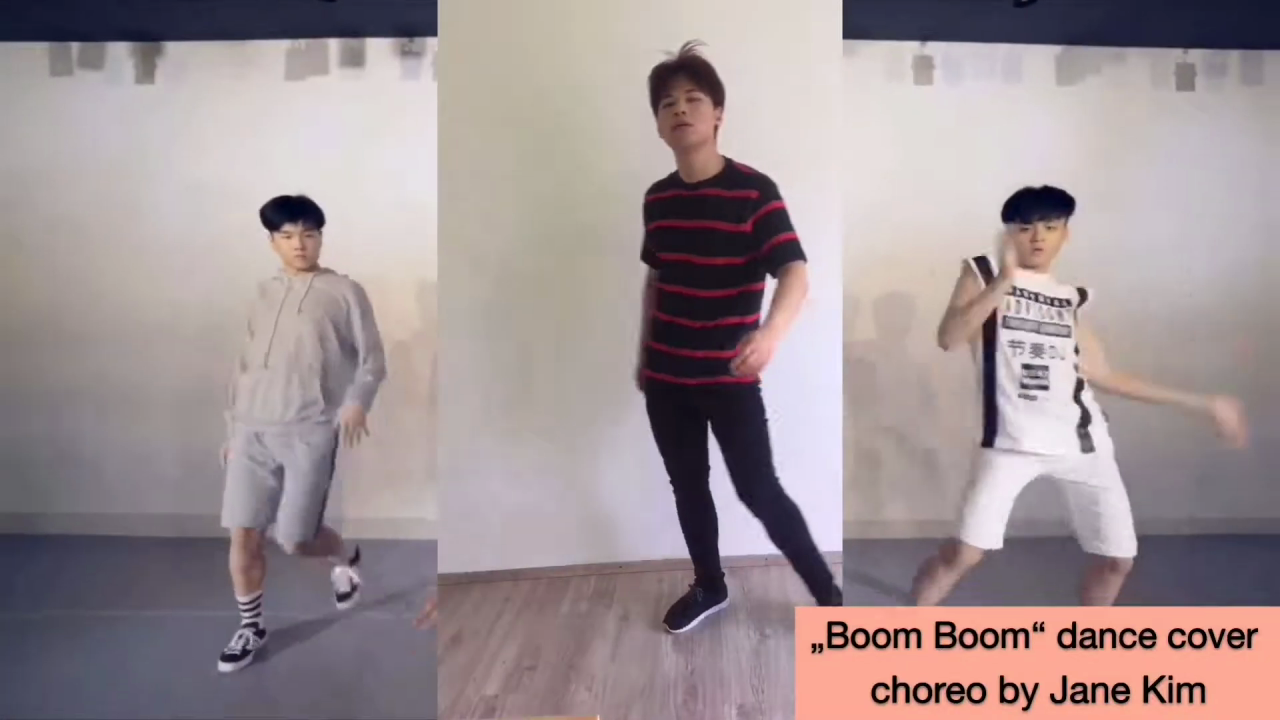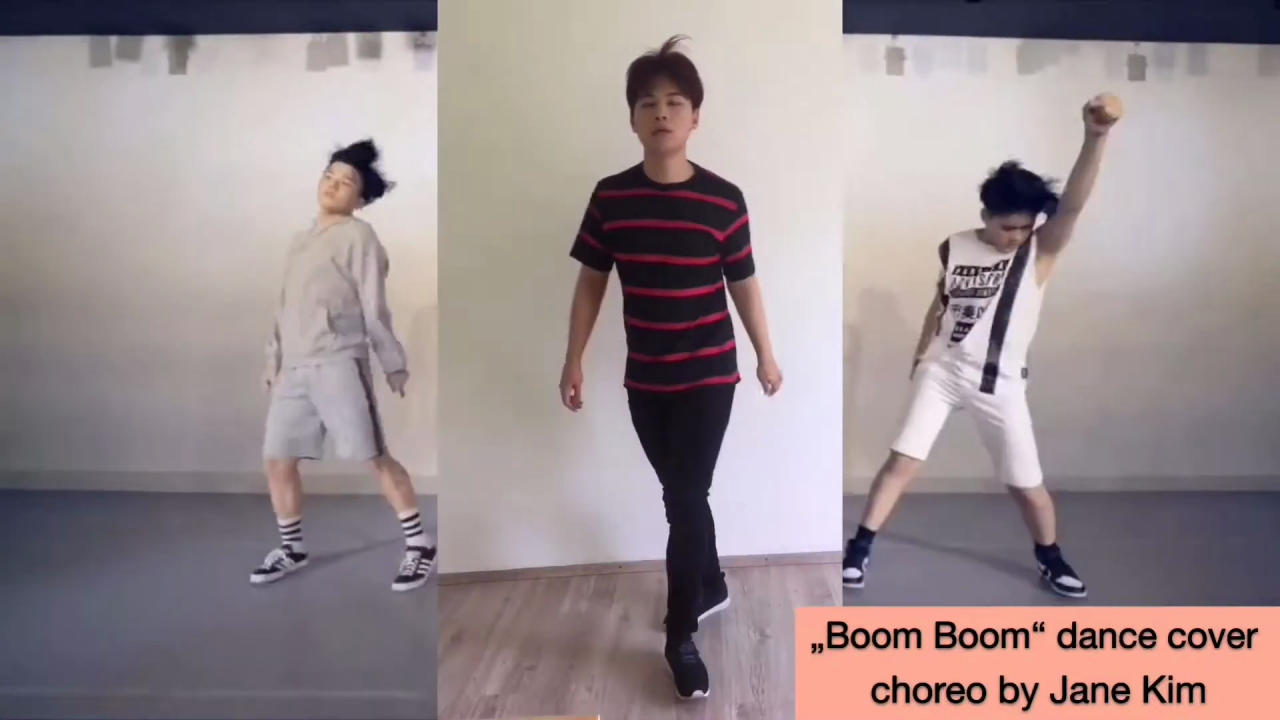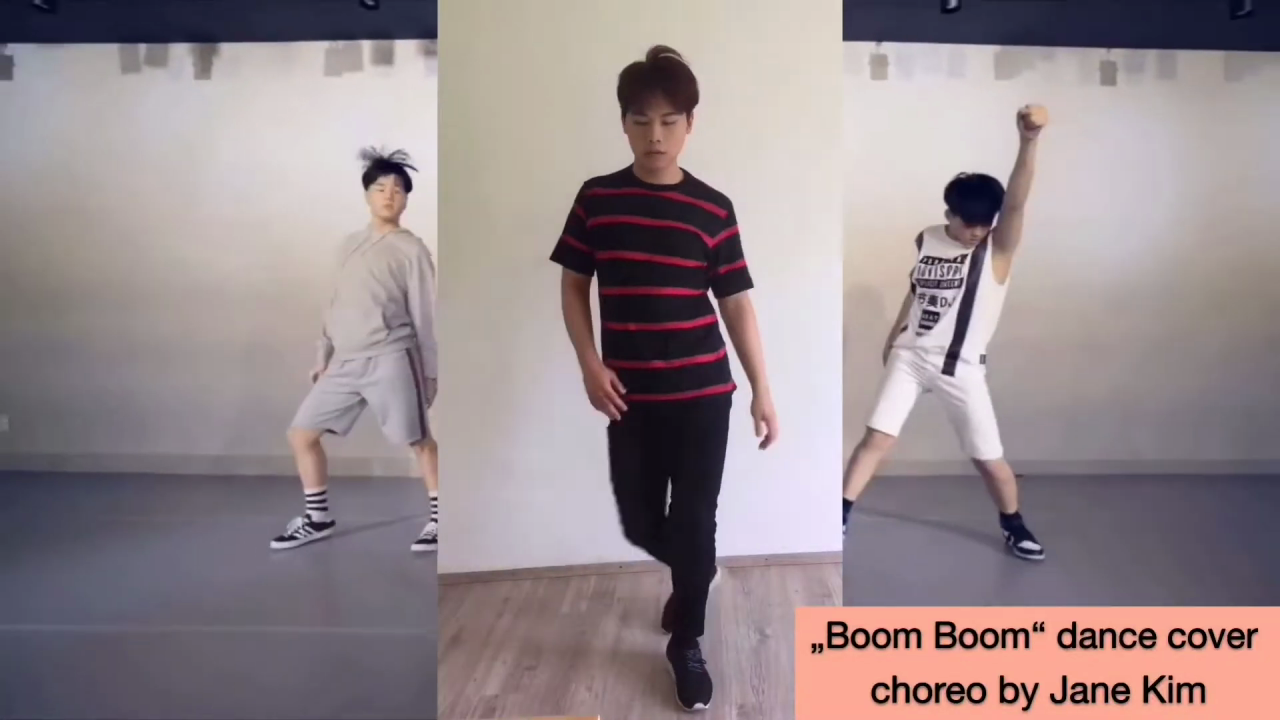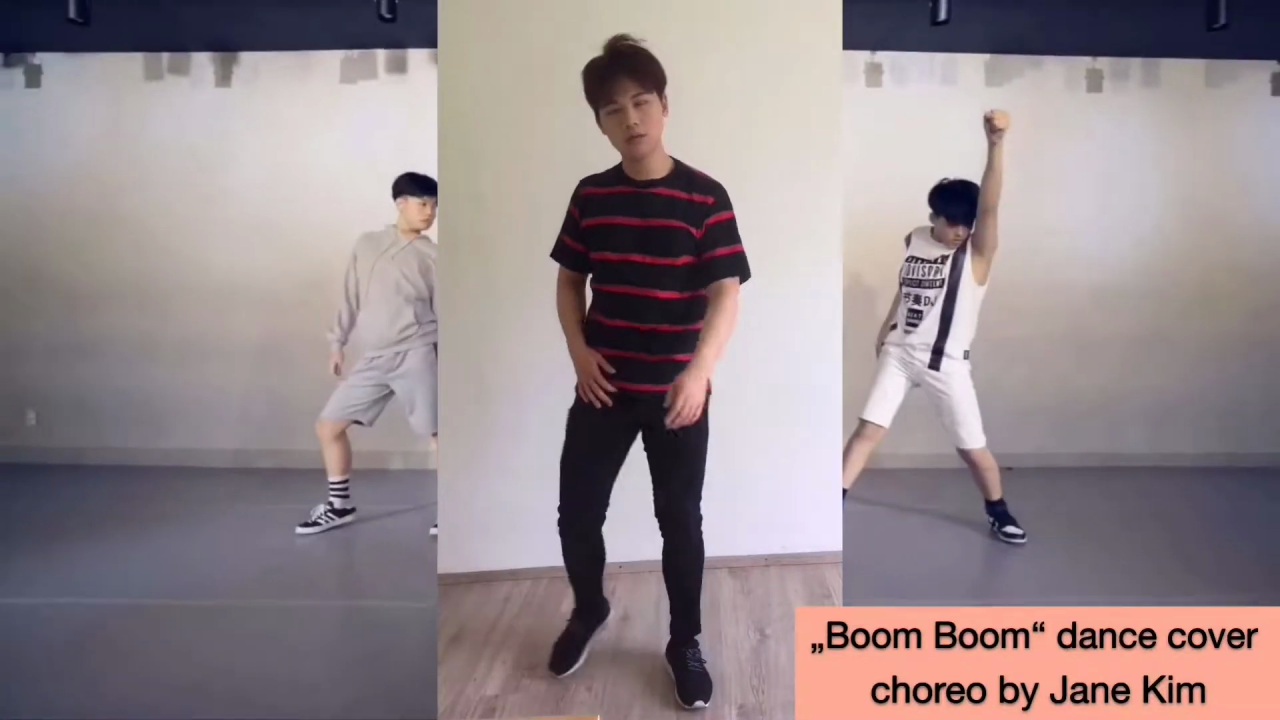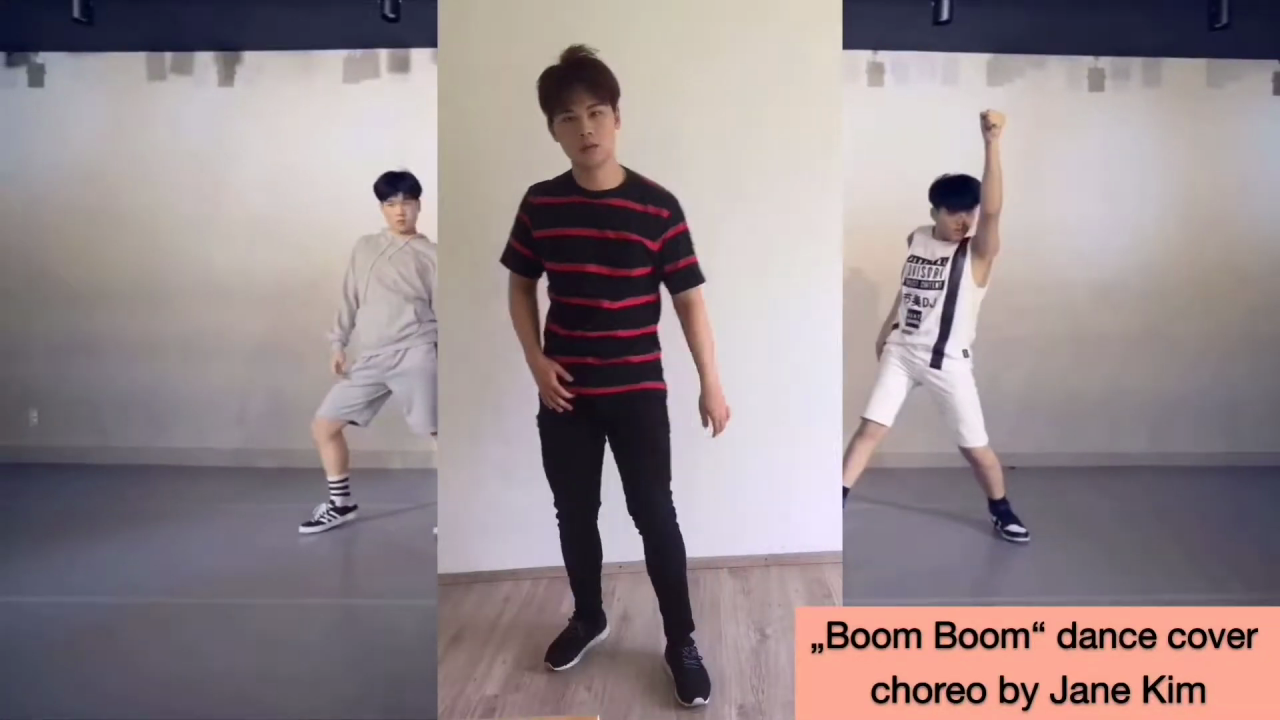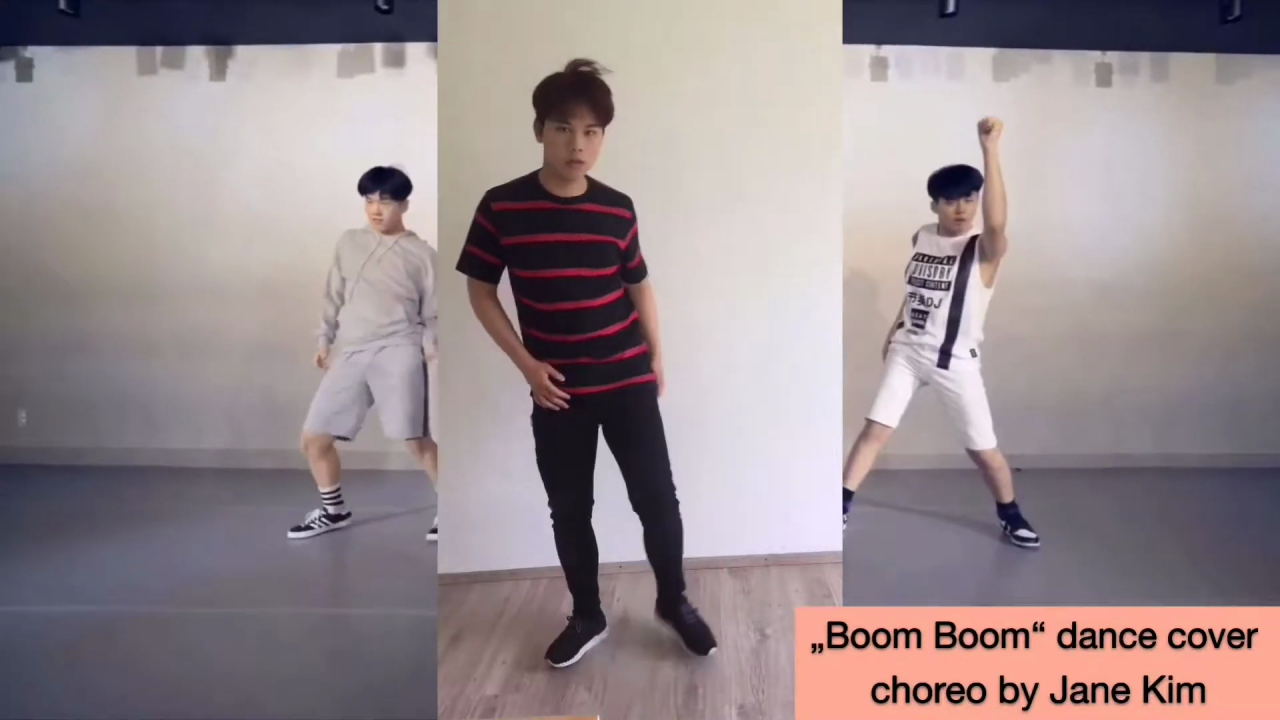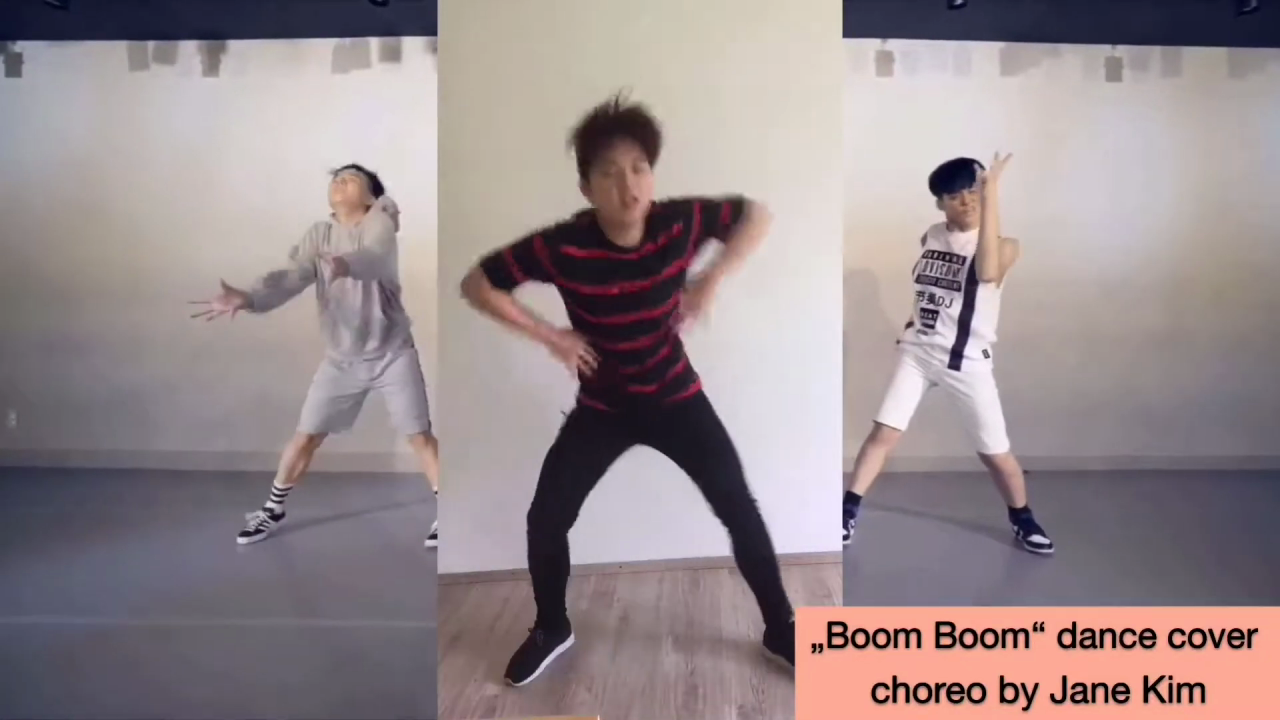
dt=0.4s
person 1, frame 1
left shoulder: (754, 192)
right shoulder: (657, 199)
left elbow: (794, 276)
left wrist: (769, 336)
right wrist: (643, 352)
left hip: (728, 374)
right hip: (666, 374)
left knee: (759, 490)
right knee: (686, 485)
left ankle: (824, 587)
right ankle: (709, 586)
person 1, frame 2
left shoulder: (723, 199)
right shoulder: (611, 196)
left elbow: (743, 283)
right elbow: (591, 281)
left wrist: (766, 356)
right wrist: (574, 360)
left hip: (708, 375)
right hip: (645, 378)
left knee: (684, 500)
right knee: (682, 497)
left ankle: (680, 636)
right ankle: (710, 586)
person 1, frame 3
left shoulder: (713, 209)
right shoulder: (597, 198)
left elbow: (736, 302)
right elbow: (574, 286)
left wrist: (762, 389)
right wrist: (591, 365)
left hip: (703, 390)
right hip: (631, 394)
left knee: (694, 519)
right knee: (639, 522)
left ankle: (686, 642)
right ankle: (692, 577)
person 1, frame 4
left shoulder: (705, 196)
right shoulder: (590, 196)
left elbow: (725, 294)
right elbow: (569, 282)
left wrist: (697, 373)
right wrist: (579, 352)
left hip: (675, 386)
right hip: (605, 383)
left knee: (679, 518)
right knee: (577, 511)
left ankle: (685, 643)
right ankle: (588, 608)
person 1, frame 5
left shoulder: (657, 206)
right shoulder: (540, 204)
left elbow: (688, 297)
right elbow: (521, 286)
left wrist: (711, 383)
right wrist: (535, 359)
left hip: (637, 387)
right hip: (564, 389)
left knee: (654, 514)
right knee: (574, 513)
left ankle: (681, 641)
right ankle: (588, 617)
person 1, frame 6
left shoulder: (617, 209)
right shoulder: (501, 207)
right elbow: (480, 290)
left wrist: (657, 357)
right wrist: (525, 362)
left hip: (627, 381)
right hip: (556, 389)
left knee: (656, 498)
right knee: (569, 511)
left ankle: (673, 601)
right ankle: (588, 617)
person 1, frame 7
left shoulder: (677, 221)
right shoulder: (561, 245)
left elbow: (756, 216)
right elbow: (476, 285)
left wrist: (711, 280)
right wrist: (546, 334)
left hip: (673, 395)
right hip: (601, 404)
left knee: (738, 506)
right knee: (546, 517)
left ankle: (781, 628)
right ankle: (552, 628)
person 2, frame 1
left shoulder: (1074, 297)
right shoulder: (984, 272)
left elbow: (1103, 376)
right elbow: (950, 338)
left wrist: (1199, 404)
right wrist: (1000, 283)
left hip: (1081, 439)
right hip: (1010, 440)
left knee: (1118, 554)
right knee: (964, 551)
person 2, frame 2
left shoulder: (1042, 250)
right shoulder: (953, 248)
left elbow: (1074, 203)
left wrist: (1096, 135)
right wrist: (922, 354)
left hip: (998, 383)
right hip: (939, 370)
left knee: (1027, 484)
right knee: (901, 462)
left ankle: (1050, 558)
right ankle: (858, 550)
person 2, frame 3
left shoulder: (998, 249)
right shoulder: (927, 240)
left elbow: (1016, 202)
left wrist: (1028, 140)
right wrist: (892, 336)
left hip: (961, 367)
right hip: (909, 356)
left knee: (989, 457)
right knee: (876, 438)
left ankle: (1014, 526)
right ankle: (839, 518)
person 2, frame 4
left shoulder: (978, 251)
right shoulder: (914, 240)
left elbow: (989, 205)
left wrist: (995, 144)
right wrist: (885, 328)
left hip: (947, 363)
right hip: (899, 353)
left knee: (973, 447)
right knee: (869, 429)
left ankle: (999, 512)
person 2, frame 5
left shoulder: (979, 251)
right shoulder: (917, 240)
left elbow: (993, 209)
left wrist: (991, 142)
right wrist: (887, 327)
left hip: (948, 361)
right hip: (901, 352)
left knee: (975, 446)
right knee: (871, 428)
left ankle: (1002, 511)
right ankle: (836, 503)
person 2, frame 6
left shoulder: (986, 250)
right shoulder: (921, 237)
left elbow: (996, 221)
left wrist: (990, 148)
right wrist: (894, 329)
left hip: (956, 361)
right hip: (907, 352)
left knee: (983, 448)
right knee: (875, 430)
left ankle: (1010, 515)
right ankle: (841, 506)
person 2, frame 7
left shoulder: (1004, 246)
right shoulder: (931, 237)
left elbow: (987, 272)
left wrist: (990, 194)
right wrist: (909, 332)
left hip: (968, 362)
right hip: (917, 352)
left knee: (996, 453)
right knee: (884, 432)
left ankle: (1023, 521)
right ankle: (846, 513)
person 3, frame 1
left shoulder: (345, 292)
right shoulder: (264, 295)
left elbow: (372, 357)
right elbow: (246, 365)
left wrist: (358, 401)
right wrist: (233, 428)
left hip: (312, 430)
right hip: (254, 428)
left knee: (293, 539)
right knee: (244, 533)
left ankle: (345, 559)
right ankle: (251, 626)
person 3, frame 2
left shoulder: (359, 236)
right shoulder: (301, 240)
left elbow: (375, 306)
left wrist: (393, 365)
right wrist: (274, 360)
left hip: (339, 362)
right hip: (296, 367)
left knee: (370, 458)
right knee: (277, 462)
left ankle: (421, 544)
right ankle: (291, 549)
person 3, frame 3
left shoulder: (411, 250)
right shoulder: (350, 244)
left elbow: (424, 313)
left wrist: (430, 371)
right wrist: (324, 354)
left hip: (389, 359)
right hip: (345, 363)
left knee: (418, 441)
right knee: (301, 434)
left ankle: (440, 519)
right ankle: (318, 518)
person 3, frame 4
left shoulder: (432, 255)
right shoulder: (367, 244)
left elbow: (442, 311)
right elbow: (351, 298)
right wrist: (337, 343)
left hip: (416, 355)
right hip: (373, 357)
left knee: (437, 432)
right knee: (328, 425)
right ankle: (340, 505)
person 3, frame 5
left shoulder: (430, 254)
right shoulder: (364, 247)
right elbow: (350, 300)
right wrist: (338, 344)
left hip: (416, 354)
right hip: (371, 357)
left knee: (439, 431)
right knee: (323, 425)
right ankle: (341, 504)
person 3, frame 6
left shoulder: (421, 254)
right shoulder: (349, 243)
left elbow: (434, 312)
right elbow: (334, 297)
left wrist: (431, 345)
right wrist: (325, 340)
left hip: (398, 353)
right hip: (350, 355)
left knee: (415, 439)
right knee: (313, 439)
right ankle: (334, 511)
person 3, frame 7
left shoulder: (379, 223)
right shoulder: (318, 234)
left elbow: (374, 261)
right elbow: (290, 277)
left wrist: (345, 265)
right wrist: (246, 299)
left hip: (393, 355)
right hip: (342, 358)
left knee: (420, 436)
right knee: (306, 437)
right ankle: (273, 511)
